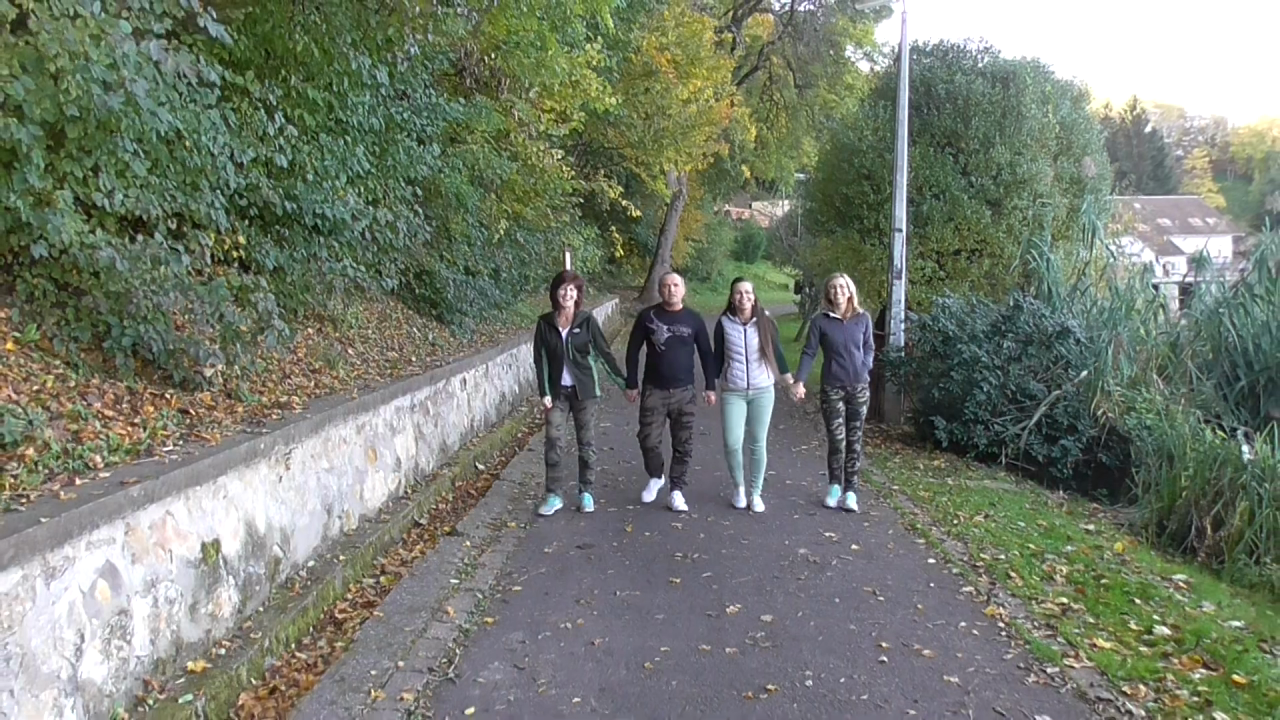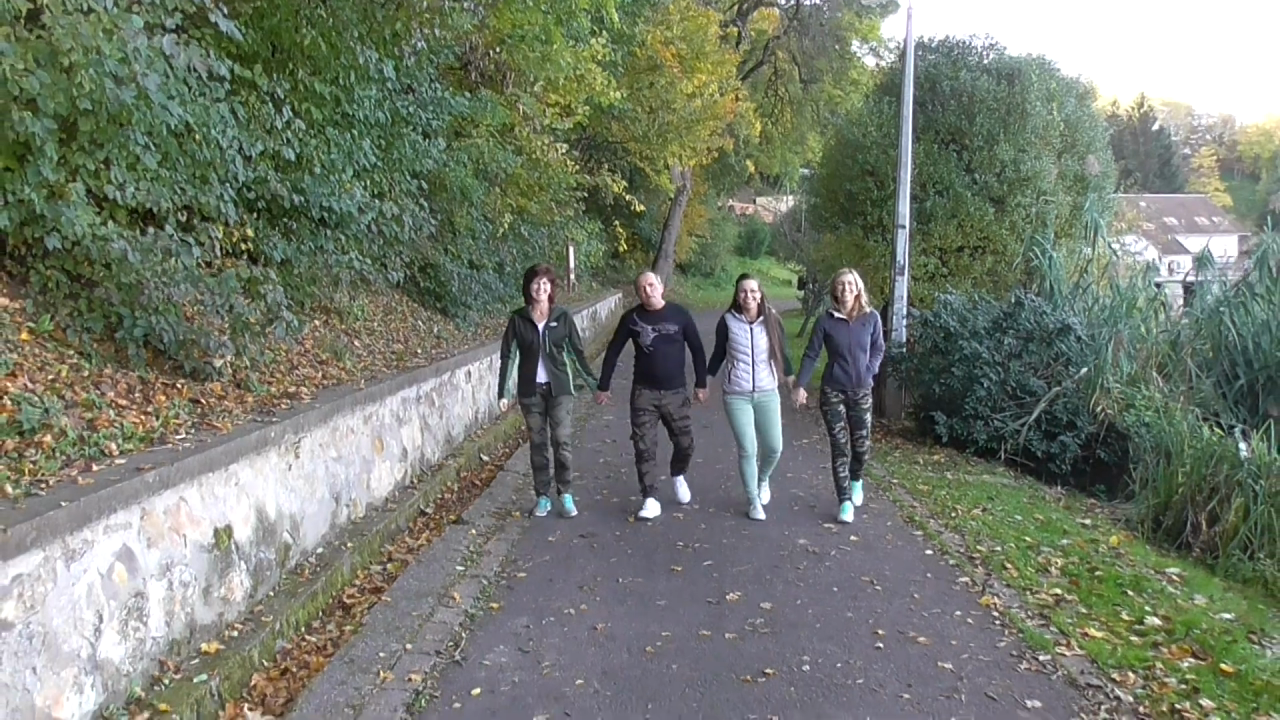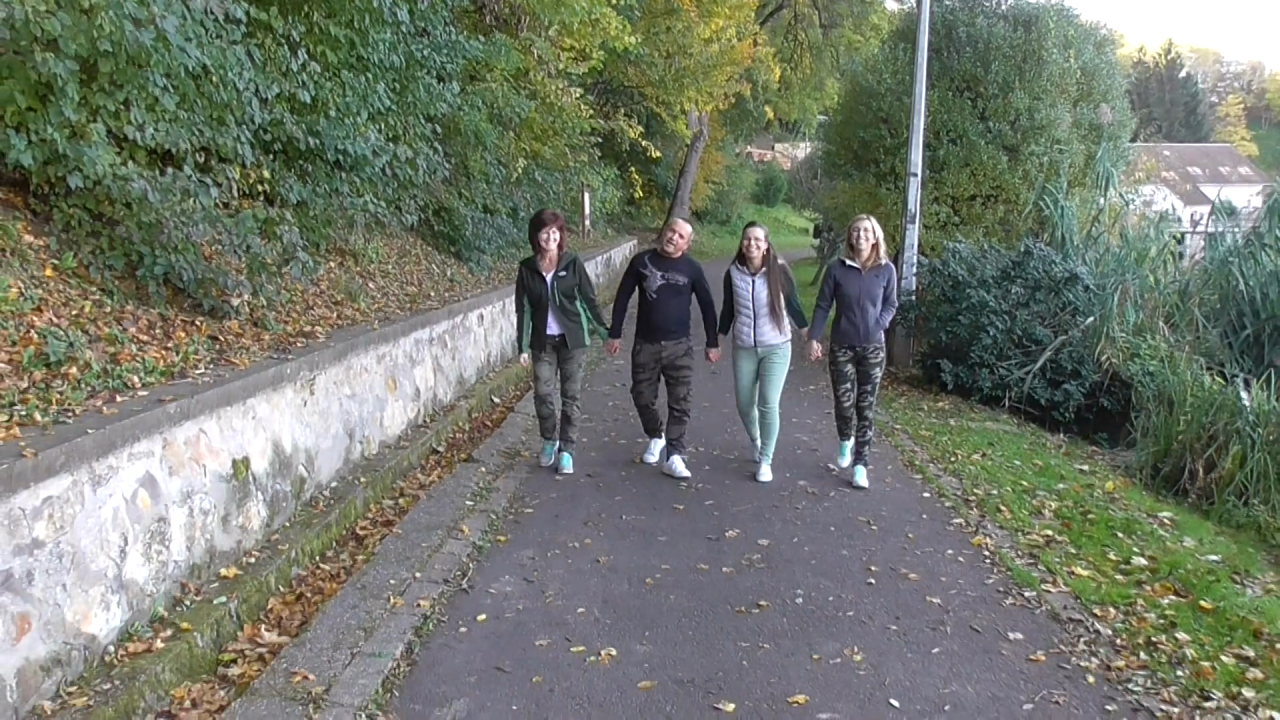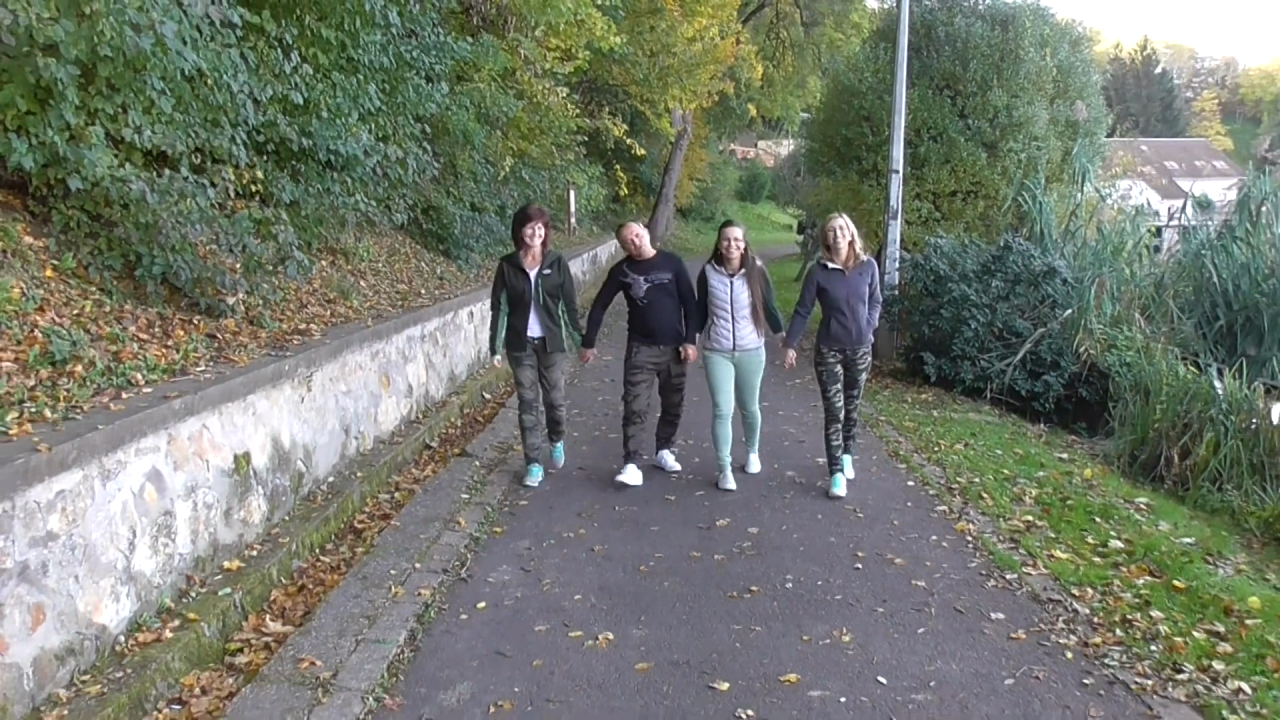
dt=0.7s
person 1, frame 1
left shoulder: (863, 318)
right shoulder: (820, 320)
right elbow: (809, 352)
left wrist: (864, 367)
right wrist: (799, 380)
left hip: (859, 387)
right hip: (832, 387)
left knee: (854, 441)
right knee: (836, 440)
left ankle: (850, 491)
right ankle: (834, 485)
person 1, frame 2
left shoulder: (871, 317)
right shoulder: (825, 320)
left elbow: (878, 349)
right elbow: (811, 354)
left wrist: (869, 372)
right wrist: (800, 385)
left hip: (862, 391)
right hip: (832, 391)
left knee: (861, 446)
right knee: (839, 447)
left ankle: (855, 481)
right ankle: (845, 501)
person 1, frame 3
left shoulder: (886, 269)
right shoulder: (836, 268)
left elbow: (891, 304)
right elbow: (823, 305)
left wrist: (879, 325)
right wrist: (814, 338)
left hip: (873, 347)
right hip: (841, 346)
left knee: (865, 407)
right knee: (844, 404)
left ankle: (860, 465)
right ankle: (846, 441)
person 1, frame 4
left shoulder: (868, 266)
right shoulder: (818, 272)
left elbow: (876, 301)
right elbow: (802, 311)
left wrist: (868, 326)
right wrist: (790, 345)
left hip: (860, 349)
right hip: (828, 350)
left knee: (852, 407)
right knee: (834, 412)
left ankle: (846, 454)
right ankle: (836, 473)
person 2, frame 1
left shoulder: (587, 321)
right shoulder: (545, 323)
left elbow: (604, 353)
right elbow: (540, 360)
left wrist: (624, 383)
right wrist: (544, 392)
left hip: (585, 390)
right hip: (557, 391)
left knee: (585, 442)
right knee: (553, 440)
left ankle: (585, 491)
right ankle: (553, 495)
person 2, frame 2
left shoulder: (562, 316)
right shoulder: (518, 319)
left elbow: (577, 352)
right elbow: (508, 356)
left wrist: (595, 383)
right wrist: (503, 392)
left hip: (560, 388)
right hip: (530, 390)
left knee: (561, 441)
right knee: (538, 444)
left ankle: (565, 494)
right ankle: (543, 496)
person 2, frame 3
left shoulder: (573, 263)
right shoulder: (527, 268)
left elbow: (589, 300)
right elbow: (523, 309)
left wrist: (606, 333)
right wrist: (523, 346)
left hip: (573, 340)
right hip: (543, 342)
left knee: (571, 396)
right knee: (543, 394)
left ankle: (566, 451)
right ankle: (549, 440)
person 2, frame 4
left shoulder: (557, 263)
right shoulder: (507, 266)
left elbow: (570, 304)
right elbow: (499, 307)
left wrist: (580, 340)
right wrist: (495, 346)
left hip: (552, 343)
right hip: (521, 345)
left knee: (555, 400)
right knee: (528, 403)
left ankle: (556, 441)
right ankle: (533, 463)
person 3, frame 1
left shoulder: (694, 319)
right shoulder: (647, 316)
left elbow: (706, 354)
right elbow: (633, 350)
left wrist: (710, 386)
right wrist: (631, 384)
left hip: (684, 392)
right hip: (653, 391)
left knee: (683, 445)
right knee: (648, 441)
left ankle: (676, 491)
right ankle: (655, 477)
person 3, frame 2
left shoulder: (680, 314)
right shoulder: (631, 318)
left elbow: (697, 350)
right elbow: (613, 352)
left wrist: (701, 384)
right wrist: (603, 386)
left hip: (676, 393)
right hip: (643, 393)
left knee: (685, 444)
right knee: (644, 448)
left ankle: (678, 475)
right ankle: (650, 499)
person 3, frame 3
left shoulder: (692, 268)
right shoulder: (641, 261)
left elbow: (707, 306)
right elbow: (623, 297)
left wrist: (712, 343)
right wrist: (615, 334)
left hip: (679, 346)
right hip: (645, 344)
left knee: (680, 403)
right knee: (643, 399)
left ankle: (674, 458)
right ankle: (656, 438)
person 3, frame 4
left shoulder: (672, 262)
right shoulder: (621, 271)
left elbow: (689, 302)
right elbow: (600, 306)
left wrist: (690, 340)
right wrist: (588, 343)
left hip: (672, 348)
right hip: (640, 349)
left knee: (673, 405)
right knee: (635, 408)
left ankle: (663, 451)
right ankle: (632, 465)
person 4, frame 1
left shoulder: (765, 322)
right shoulder: (724, 323)
left elbow: (777, 353)
right elbow: (718, 357)
left wrist: (791, 383)
left hip: (762, 391)
right hip: (732, 392)
left knee: (758, 444)
right knee: (732, 443)
left ankle: (756, 493)
right ankle: (738, 486)
person 4, frame 2
left shoulder: (772, 320)
right shoulder: (727, 321)
left elbow: (782, 354)
right elbow: (718, 354)
left hip: (768, 394)
right hip: (736, 396)
left knee: (774, 447)
right knee: (747, 450)
left ankle: (762, 480)
right ankle: (753, 502)
person 4, frame 3
left shoulder: (780, 270)
right shoulder: (733, 273)
left elbow: (793, 305)
right elbow: (728, 310)
left hip: (776, 348)
right hip: (744, 349)
left knee: (769, 405)
right knee: (745, 404)
left ankle: (765, 462)
right ankle: (755, 440)
person 4, frame 4
left shoulder: (757, 272)
right shoulder: (707, 273)
left elbow: (769, 307)
right elbow: (701, 310)
left hip: (751, 352)
right hip: (717, 353)
left knee: (750, 409)
right knee: (722, 410)
left ankle: (752, 451)
right ankle: (725, 470)
